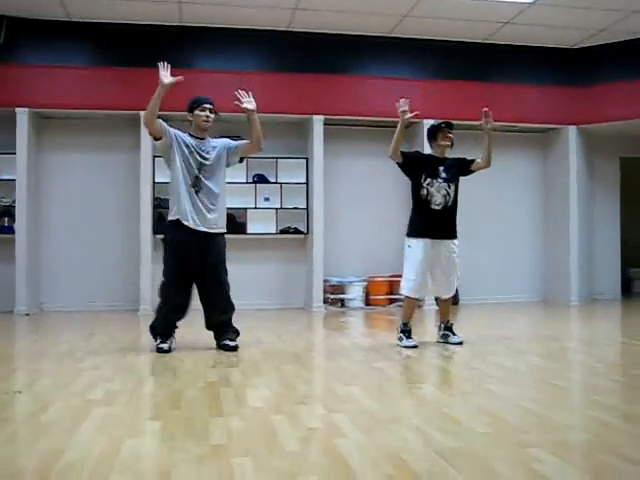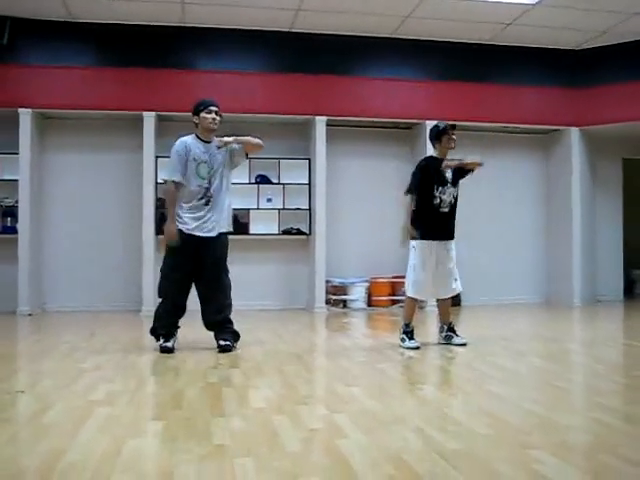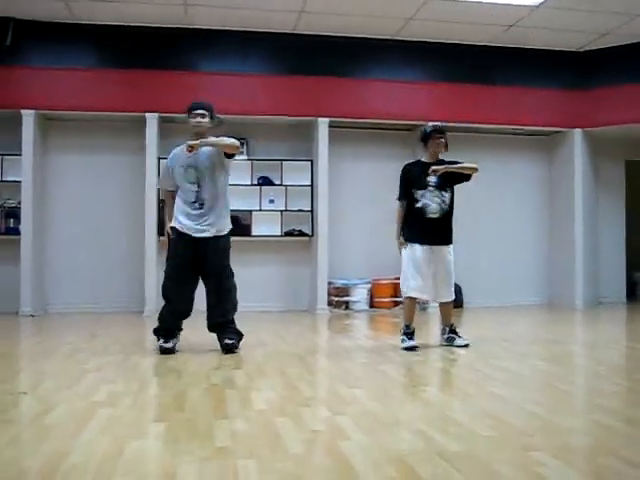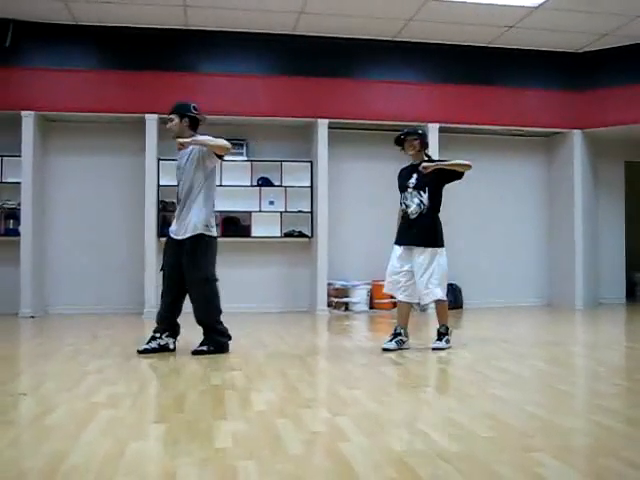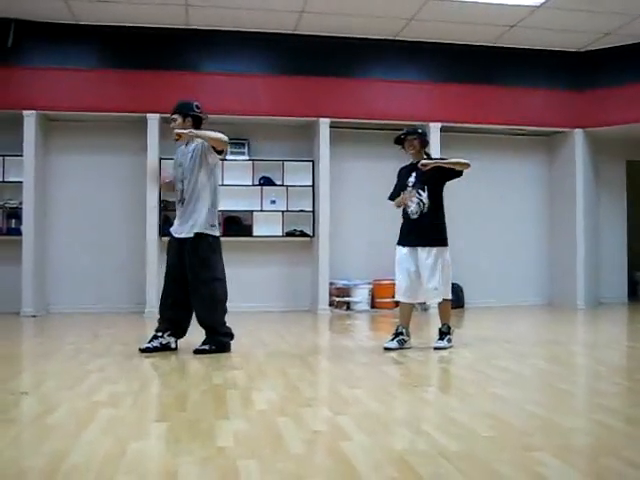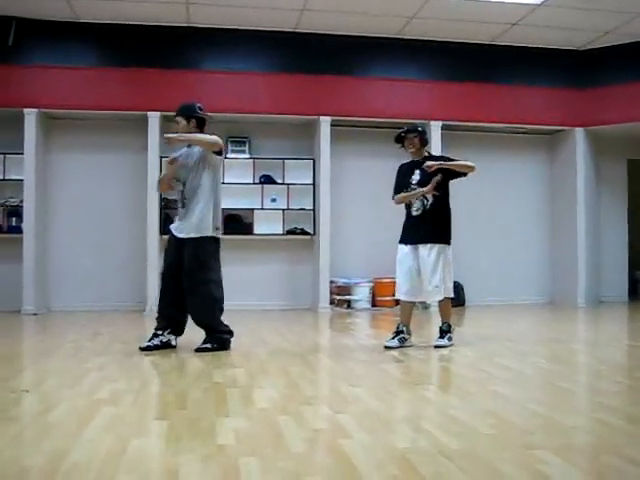
dt=0.3s
person 1, frame 1
left shoulder: (223, 147)
right shoulder: (176, 139)
left elbow: (255, 146)
right elbow: (149, 122)
left wrist: (252, 114)
right wrist: (163, 88)
left hip: (213, 227)
right hip: (181, 224)
left knee: (216, 284)
right knee: (175, 283)
left ankle: (224, 333)
right ankle: (163, 333)
person 1, frame 2
left shoulder: (227, 149)
right shoulder: (183, 145)
left elbow: (258, 145)
right elbow: (172, 185)
left wrist: (233, 140)
right wrist: (170, 222)
left hip: (216, 229)
right hip: (185, 228)
left knee: (216, 285)
right knee: (174, 284)
left ankle: (224, 332)
right ankle: (165, 332)
person 1, frame 3
left shoulder: (215, 148)
right shoulder: (175, 156)
left elbow: (235, 146)
right elbow: (170, 191)
left wrist: (204, 142)
right wrist: (168, 221)
left hip: (216, 231)
right hip: (183, 231)
left knee: (221, 285)
right knee: (176, 286)
left ankle: (228, 333)
right ankle: (168, 333)
person 1, frame 4
left shoulder: (202, 146)
right shoulder: (182, 154)
left elbow: (225, 146)
left wrist: (194, 141)
left hip: (198, 231)
right hip: (178, 231)
left knee: (201, 286)
right knee: (171, 286)
left ankle: (216, 337)
right ankle: (165, 334)
person 1, frame 5
left shoulder: (203, 145)
right shoulder: (182, 150)
left elbow: (222, 140)
right elbow: (171, 186)
left wrist: (191, 134)
right wrist: (162, 179)
left hip: (202, 230)
right hip: (180, 229)
left knee: (206, 285)
right knee: (174, 285)
left ankle: (219, 337)
right ankle: (168, 334)
person 1, frame 6
left shoulder: (207, 150)
right shoulder: (183, 155)
left elbow: (216, 141)
right elbow: (163, 188)
left wrist: (180, 137)
right wrist: (170, 170)
left hip: (202, 231)
right hip: (180, 230)
left knee: (202, 285)
right knee: (171, 282)
left ankle: (218, 335)
right ankle: (167, 331)
person 2, frame 1
left shoulder: (455, 165)
right shoulder: (418, 160)
left elbow: (486, 163)
right elbow: (393, 154)
left wrist: (488, 132)
right wrist: (402, 123)
left hip: (447, 236)
right hip: (420, 235)
left knee: (446, 286)
right knee: (413, 285)
left ankle: (445, 329)
right ankle: (404, 331)
person 2, frame 2
left shoulder: (453, 165)
right shoulder: (426, 165)
left elbow: (476, 164)
right elbow: (411, 196)
left wrist: (458, 163)
right wrist: (408, 224)
left hip: (445, 235)
right hip: (424, 235)
left knee: (446, 285)
right knee: (416, 284)
left ankle: (446, 330)
right ankle: (406, 331)
person 2, frame 3
left shoulder: (447, 168)
right shoulder: (410, 169)
left elbow: (474, 169)
right elbow: (402, 204)
left wrist: (446, 168)
right wrist: (399, 233)
left hip: (441, 239)
right hip: (415, 239)
left knee: (445, 287)
right knee: (412, 288)
left ankle: (449, 331)
right ankle: (409, 332)
person 2, frame 4
left shoulder: (436, 169)
right shoulder: (403, 173)
left elbow: (467, 166)
left wrist: (435, 165)
right wrist: (397, 232)
left hip: (430, 239)
right hip: (404, 240)
left knee: (435, 288)
right knee: (403, 290)
left ankle: (443, 333)
right ankle: (400, 334)
person 2, frame 5
left shoulder: (435, 166)
right shoulder: (403, 171)
left elbow: (465, 165)
right elbow: (396, 202)
left wrist: (435, 162)
right wrist: (404, 199)
left hip: (433, 238)
right hip: (407, 238)
left knee: (439, 287)
right knee: (406, 288)
left ankle: (445, 332)
right ankle: (402, 334)
person 2, frame 6
left shoulder: (438, 162)
right shoulder: (404, 169)
left elbow: (471, 168)
right elbow: (397, 199)
left wrist: (440, 164)
right wrist: (422, 191)
left hip: (436, 235)
right hip: (409, 236)
left knee: (441, 285)
right knee: (406, 286)
left ankle: (446, 330)
right ankle: (403, 332)
